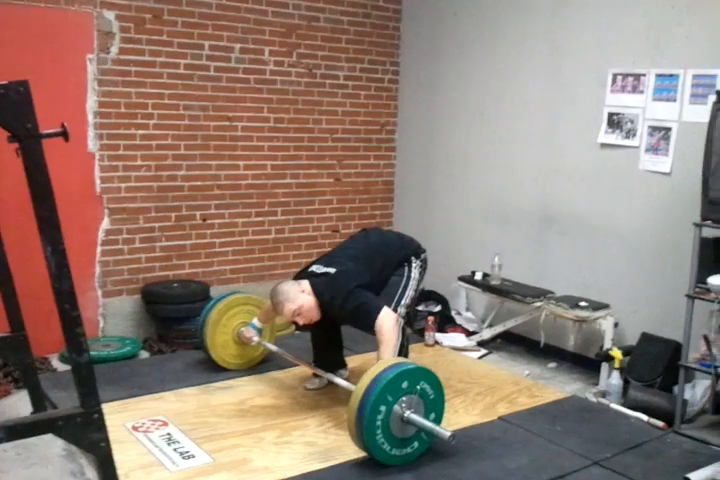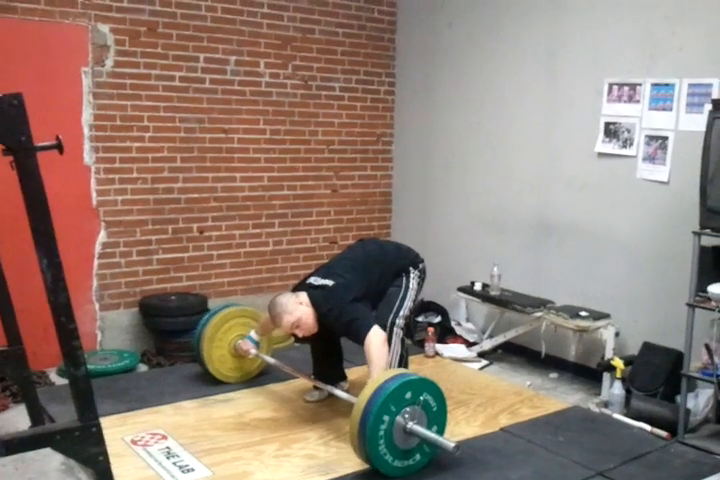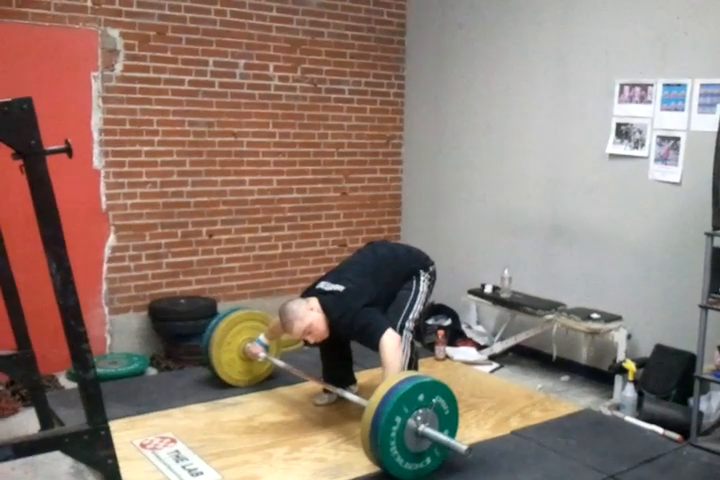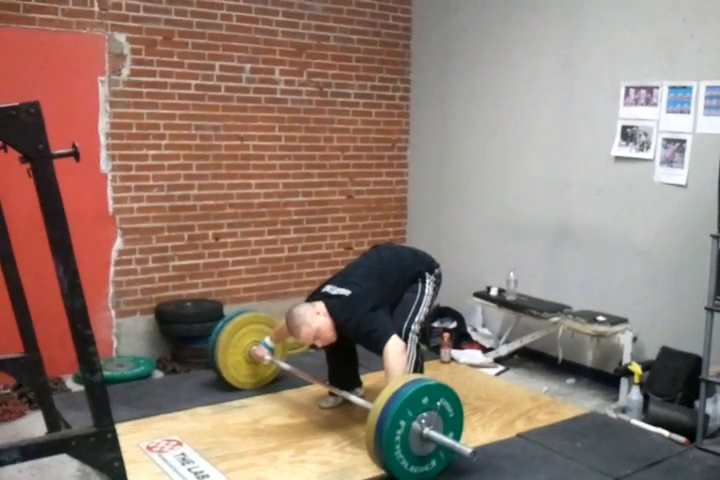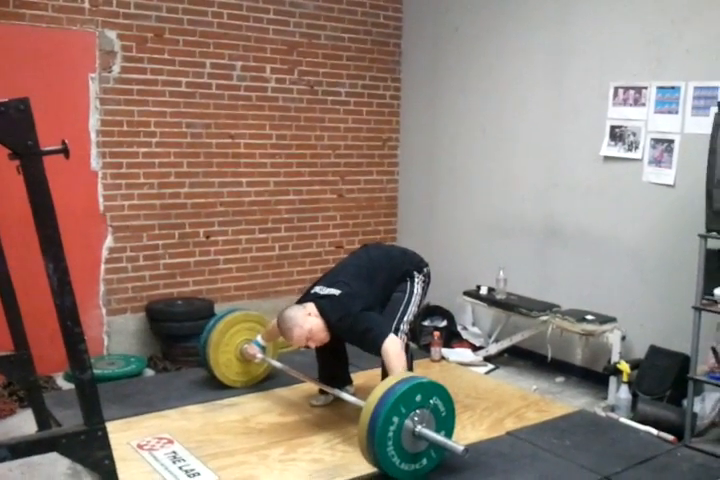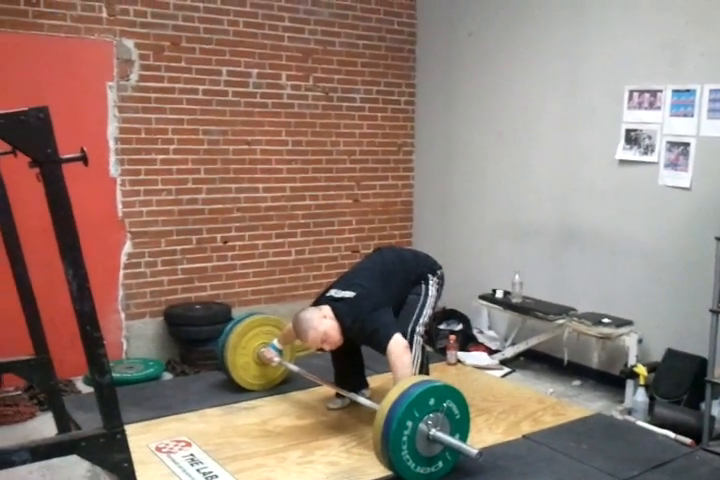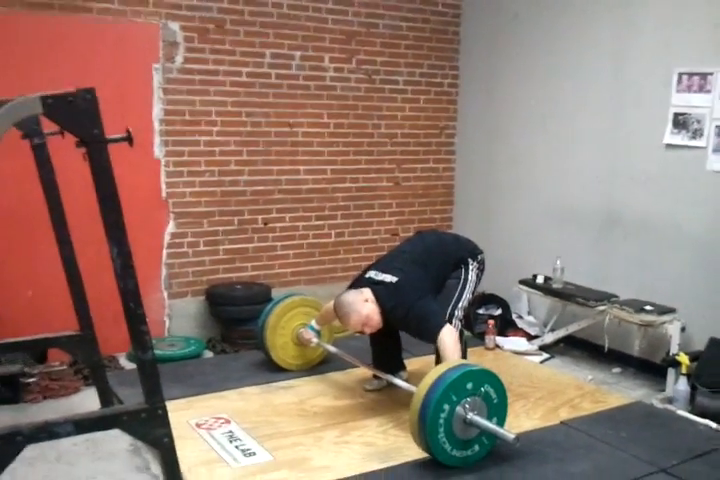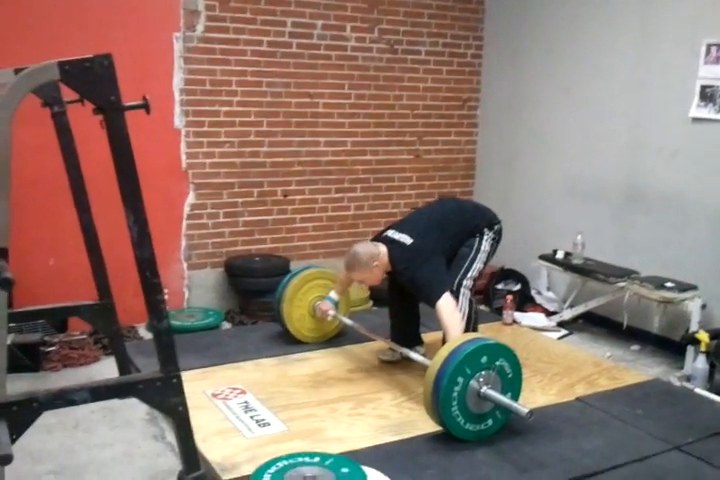
dt=0.4s
person 1, frame 1
left shoulder: (337, 293)
right shoulder: (299, 284)
left elbow: (388, 319)
right elbow: (277, 303)
right wrist: (255, 325)
left hip: (407, 258)
right hip: (371, 253)
left knee: (392, 312)
right knee: (323, 314)
right ankle: (332, 368)
person 1, frame 2
left shoulder: (334, 306)
right shoulder: (297, 298)
left elbow: (377, 338)
right elbow: (275, 315)
right wrist: (252, 338)
left hip: (405, 268)
right hip: (368, 260)
left knee: (388, 326)
right knee: (323, 325)
right ankle: (332, 381)
person 1, frame 3
left shoulder: (346, 310)
right shoulder: (308, 303)
left elbow: (391, 341)
right elbow: (285, 319)
right wrist: (262, 342)
left hip: (414, 270)
right hip: (379, 263)
left knee: (398, 329)
right knee: (332, 329)
right ankle: (341, 384)
person 1, frame 4
left shoulder: (353, 314)
right shoulder: (313, 307)
left elbow: (396, 347)
right elbow: (290, 323)
right wrist: (267, 345)
left hip: (420, 274)
right hip: (384, 264)
left knee: (404, 332)
right knee: (339, 332)
right ankle: (347, 387)
person 1, frame 5
left shoulder: (344, 313)
right shoulder: (304, 308)
left elbow: (393, 345)
right elbow: (280, 323)
right wrist: (258, 343)
left hip: (409, 272)
right hip: (373, 267)
left knee: (394, 331)
right knee: (329, 331)
right ankle: (337, 385)
person 1, frame 6
left shoulder: (360, 315)
right shoulder: (320, 310)
left elbow: (399, 347)
right elbow: (296, 326)
right wrist: (275, 347)
left hip: (423, 276)
left knee: (409, 335)
right knee: (344, 335)
right ankle: (354, 388)
person 1, frame 7
left shoulder: (402, 300)
right shoulder: (359, 292)
left elbow: (448, 335)
right elbow: (335, 307)
right wrist: (313, 328)
left hip: (464, 260)
right hip: (428, 251)
left knee: (447, 318)
right knee: (382, 318)
right ankle: (391, 370)
person 1, frame 8
left shoulder: (413, 263)
right shoulder: (377, 248)
left elbow: (446, 306)
right elbow: (352, 269)
right wrist: (332, 298)
left hip: (481, 228)
right hip: (447, 224)
left knee: (458, 288)
right knee: (399, 284)
right ankle: (408, 343)
